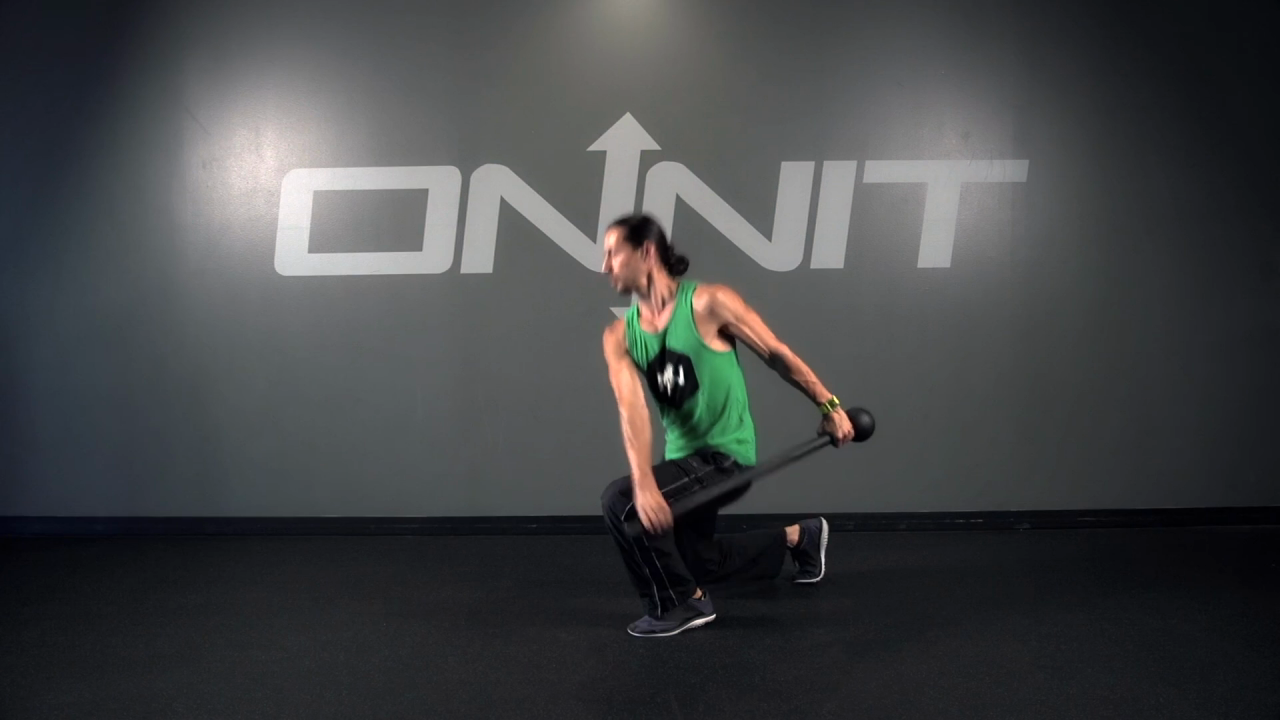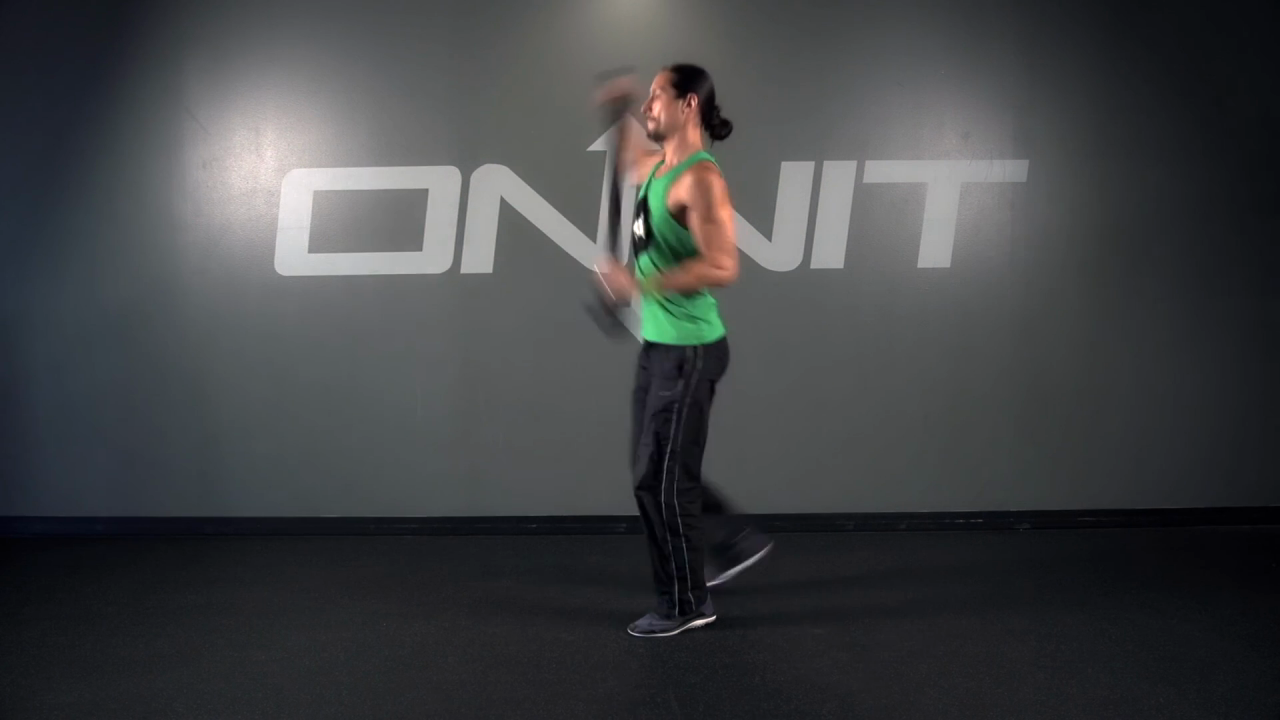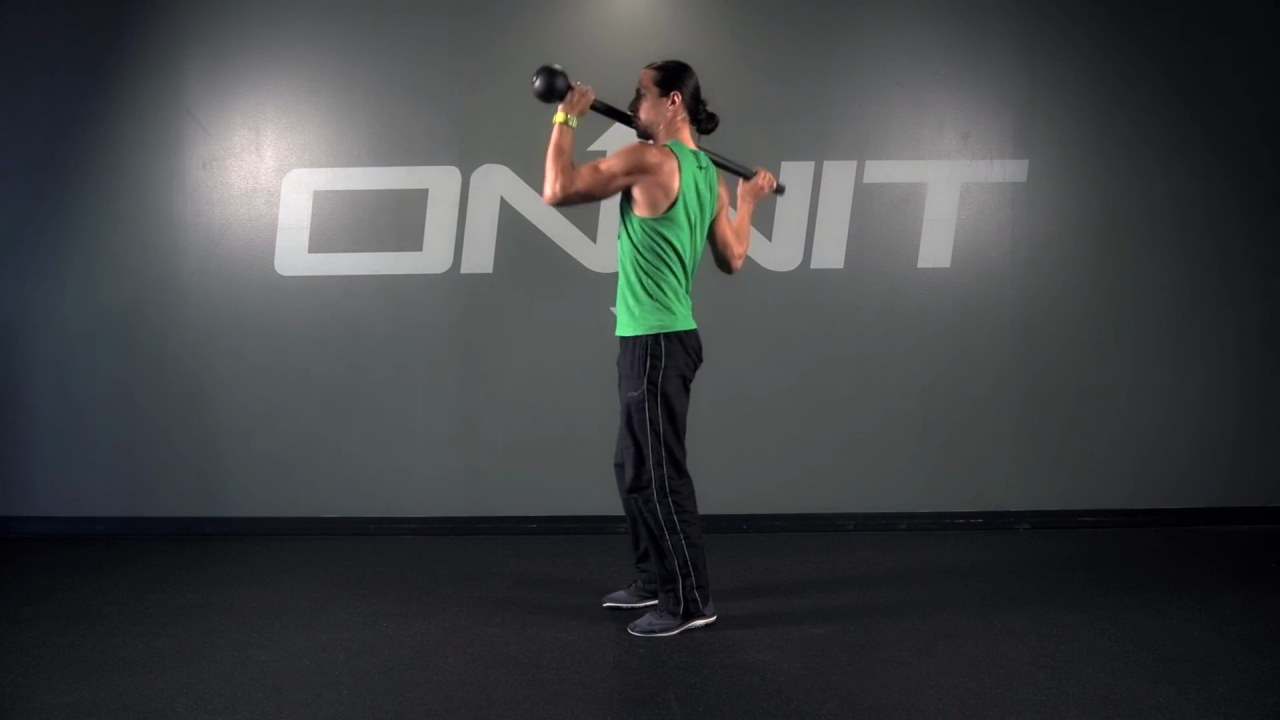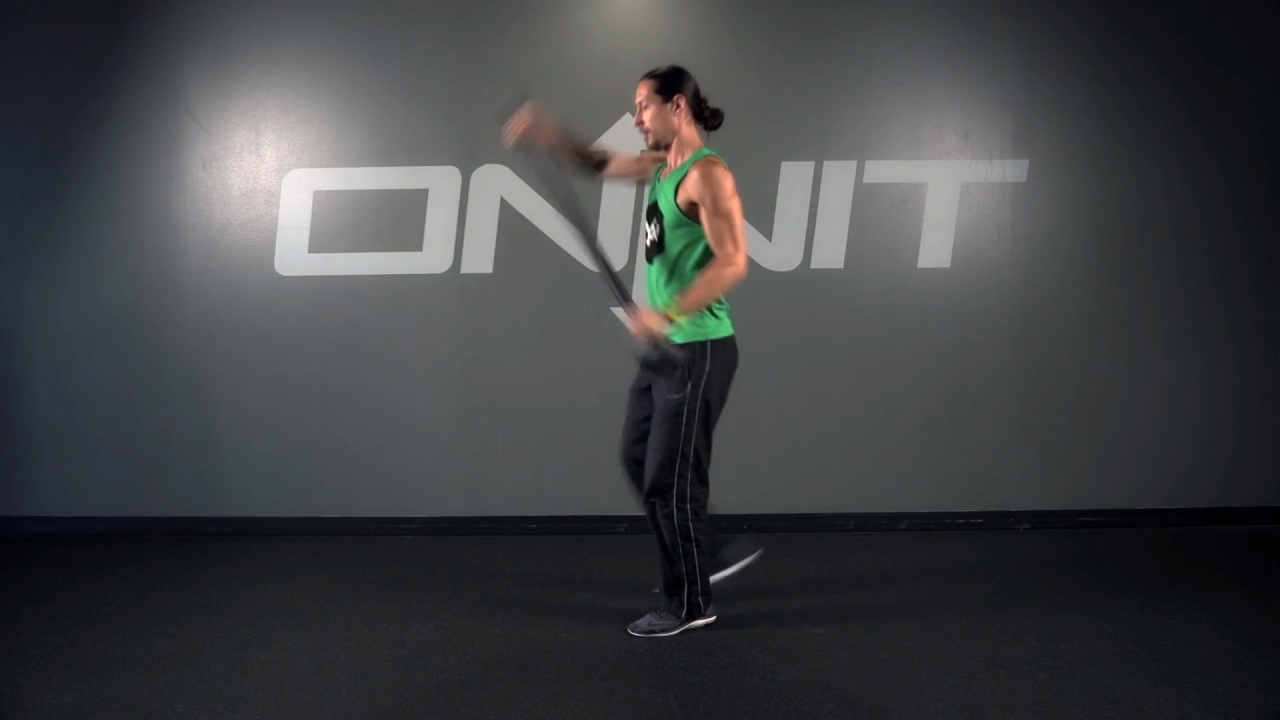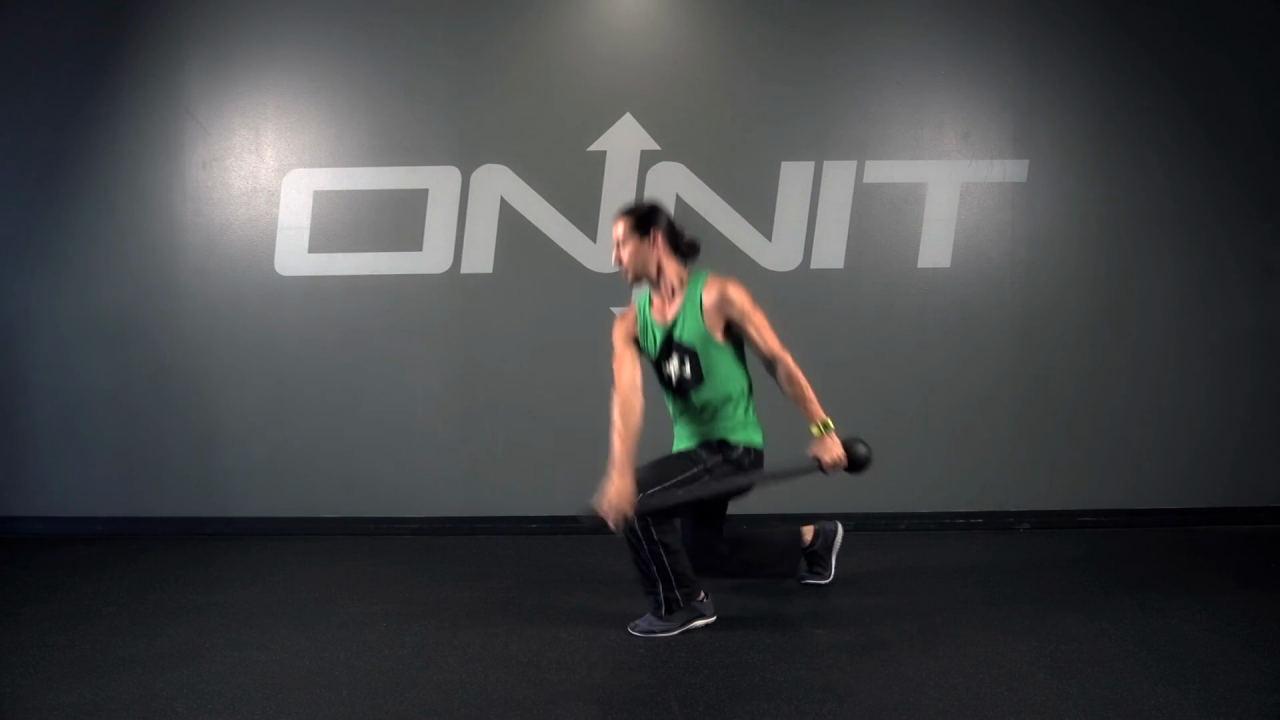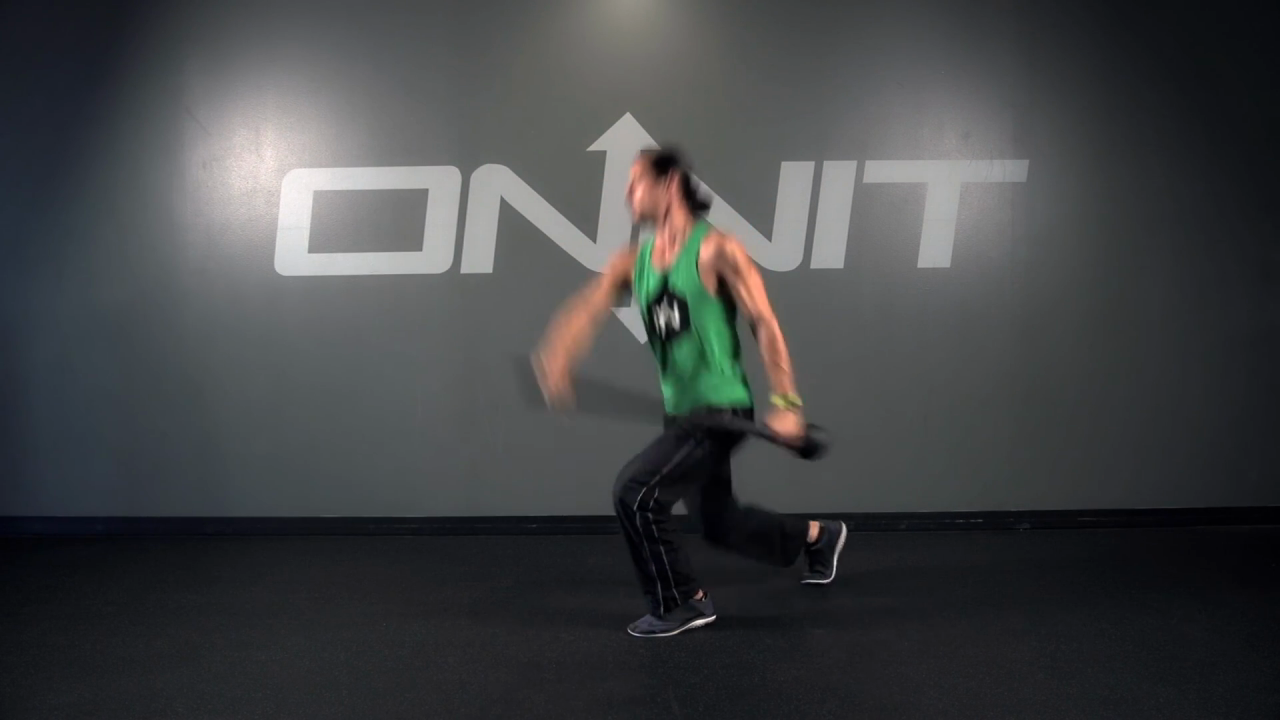
dt=0.5s
person 1, frame 1
left shoulder: (709, 304)
right shoulder: (620, 335)
left elbow: (777, 354)
right elbow: (633, 408)
left wrist: (830, 407)
right wrist: (642, 481)
left hip: (726, 456)
right hip: (685, 456)
left knee: (618, 502)
right knee: (700, 559)
left ankle: (678, 606)
right ankle: (800, 538)
person 1, frame 2
left shoulder: (702, 177)
right shoulder: (660, 164)
left elbow: (720, 265)
right elbow: (634, 164)
left wrist: (642, 282)
right wrist: (624, 113)
left hip: (690, 352)
right hip: (656, 347)
left knee: (660, 480)
right knee: (657, 470)
left ankle: (685, 603)
right ankle: (733, 538)
person 1, frame 3
left shoulder: (649, 157)
right shoulder: (705, 174)
left elbow: (559, 191)
right elbow: (732, 259)
left wrist: (565, 119)
right wrist: (749, 198)
left hip: (656, 342)
right hip: (650, 338)
left knee: (657, 474)
right knee: (634, 469)
left ankle: (691, 600)
right ankle: (657, 577)
person 1, frame 4
left shoulder: (710, 175)
right shoulder: (661, 166)
left elbow: (733, 261)
right elbow: (600, 163)
left wrist: (672, 313)
right wrist: (545, 131)
left hip: (698, 351)
left knee: (670, 478)
right knee: (641, 463)
left ankle: (689, 602)
right ankle: (714, 551)
person 1, frame 5
left shoulder: (717, 296)
right shoulder: (628, 324)
left elbow: (778, 360)
right elbow: (627, 395)
left wrist: (822, 429)
right wrist: (619, 470)
left hip: (734, 448)
right hip: (690, 448)
left knee: (639, 499)
right knee: (705, 552)
left ankle: (684, 604)
right ankle: (814, 539)
person 1, frame 6
left shoulder: (716, 248)
right shoulder: (633, 258)
left elbow: (764, 325)
right elbow: (589, 306)
left wrist: (784, 402)
right wrist: (557, 355)
left hip: (719, 410)
right hip: (680, 412)
left knee: (636, 492)
right knee: (719, 523)
left ankle: (684, 603)
right ankle: (815, 538)
